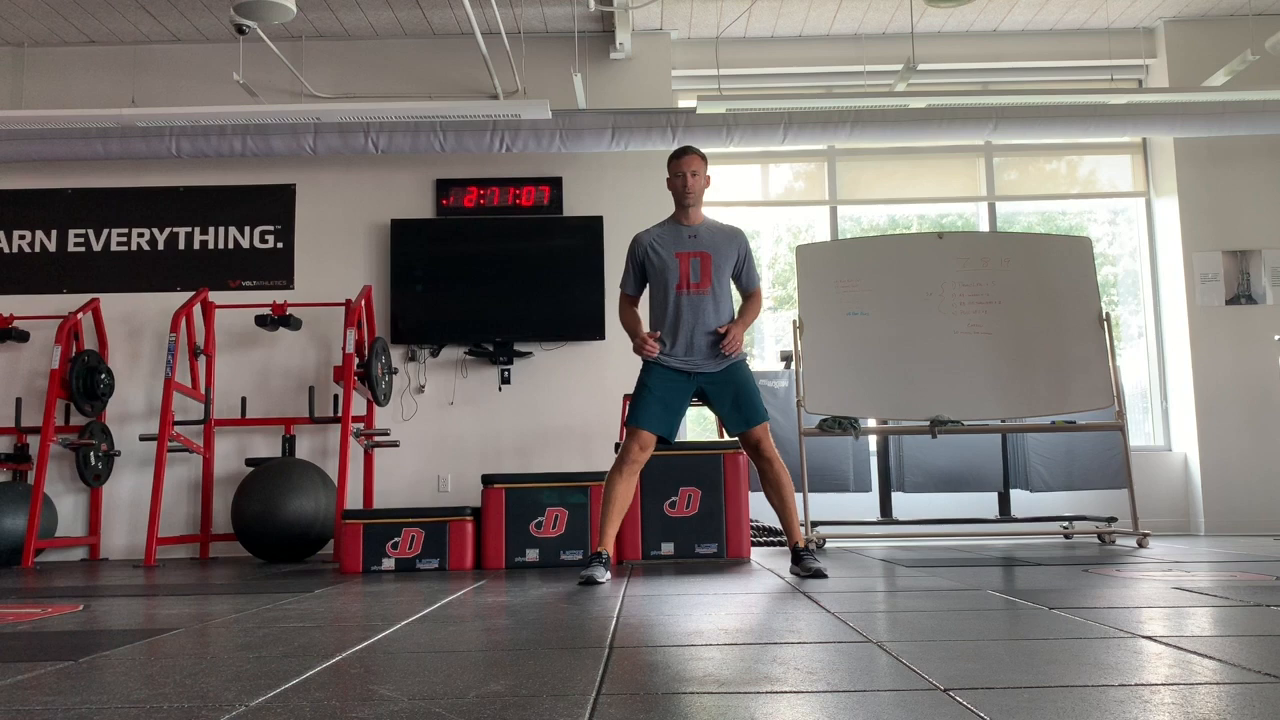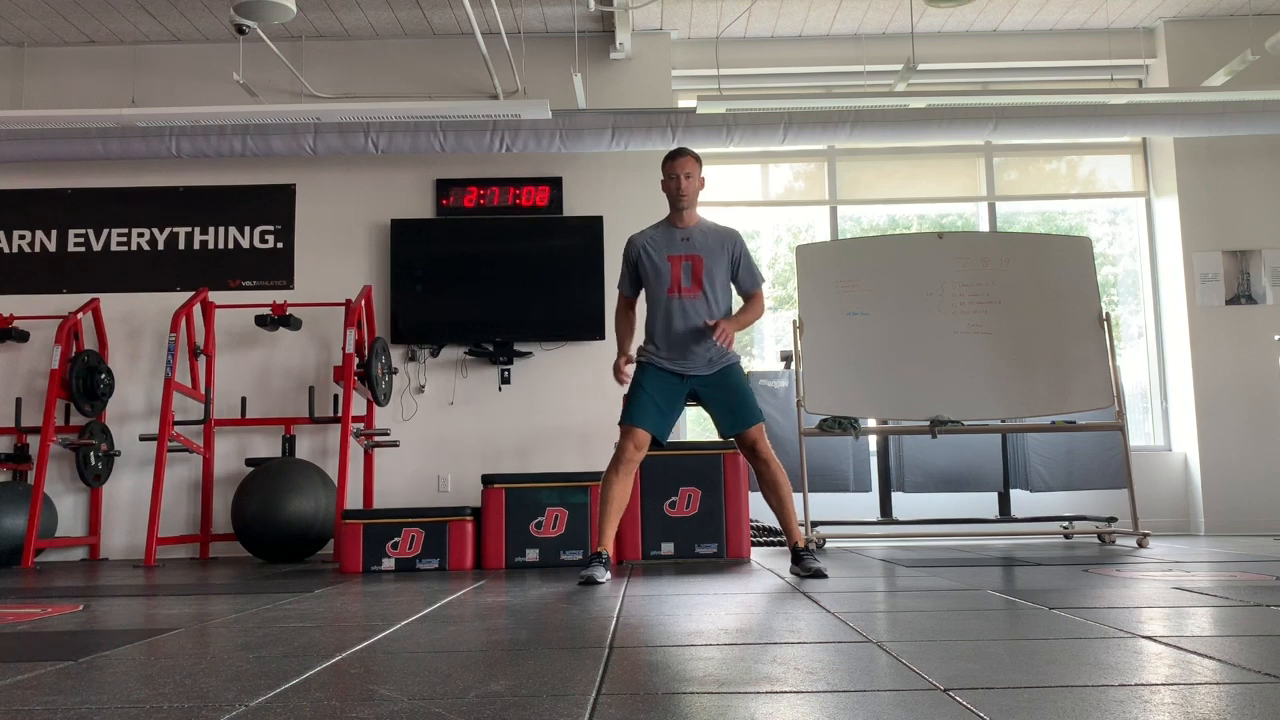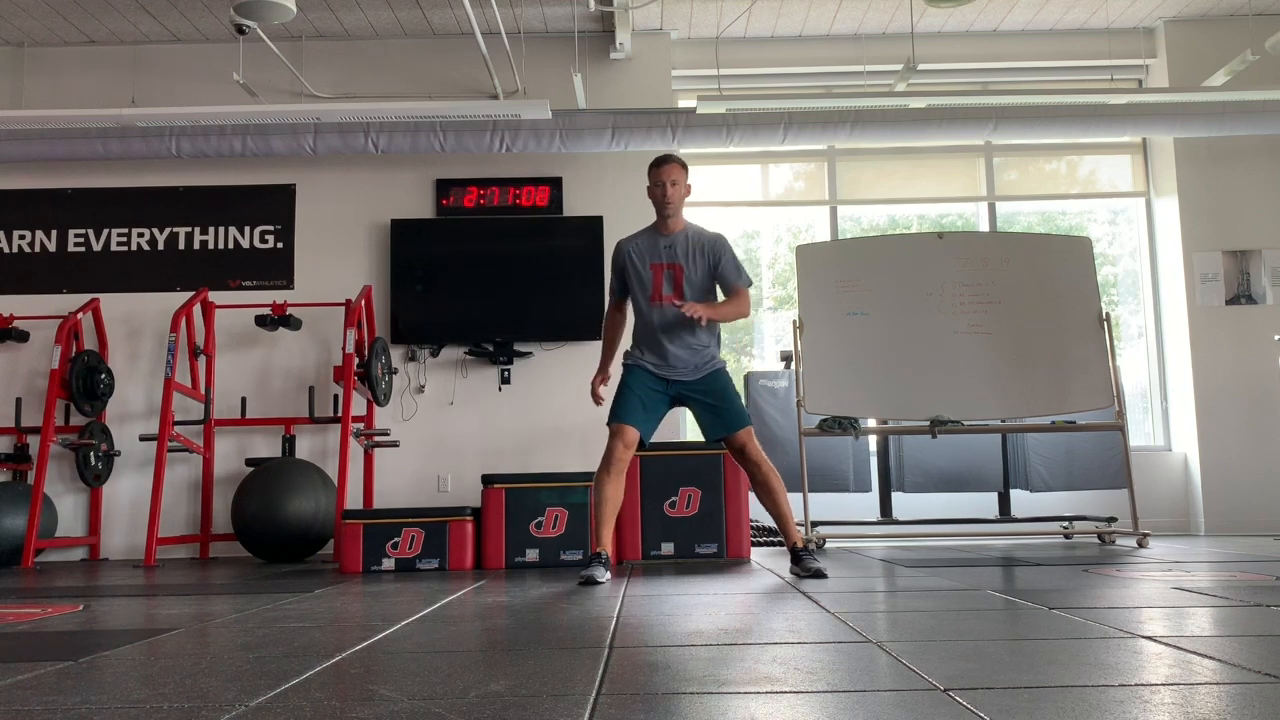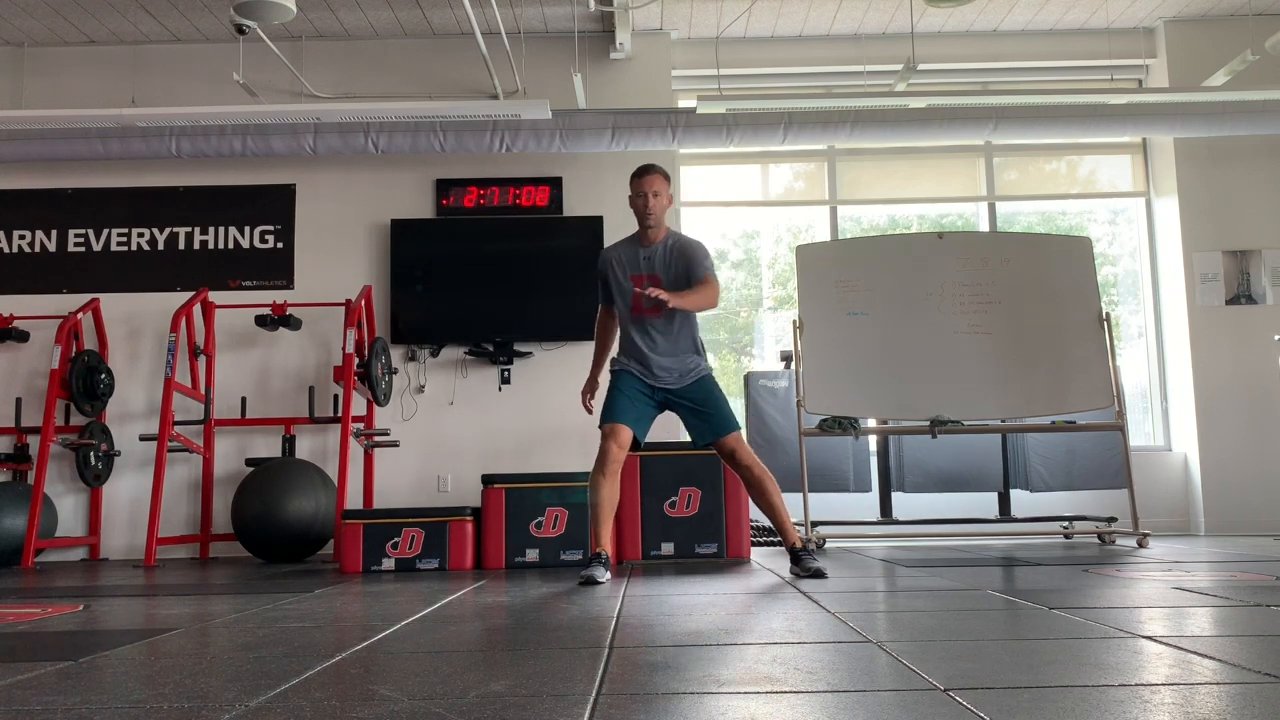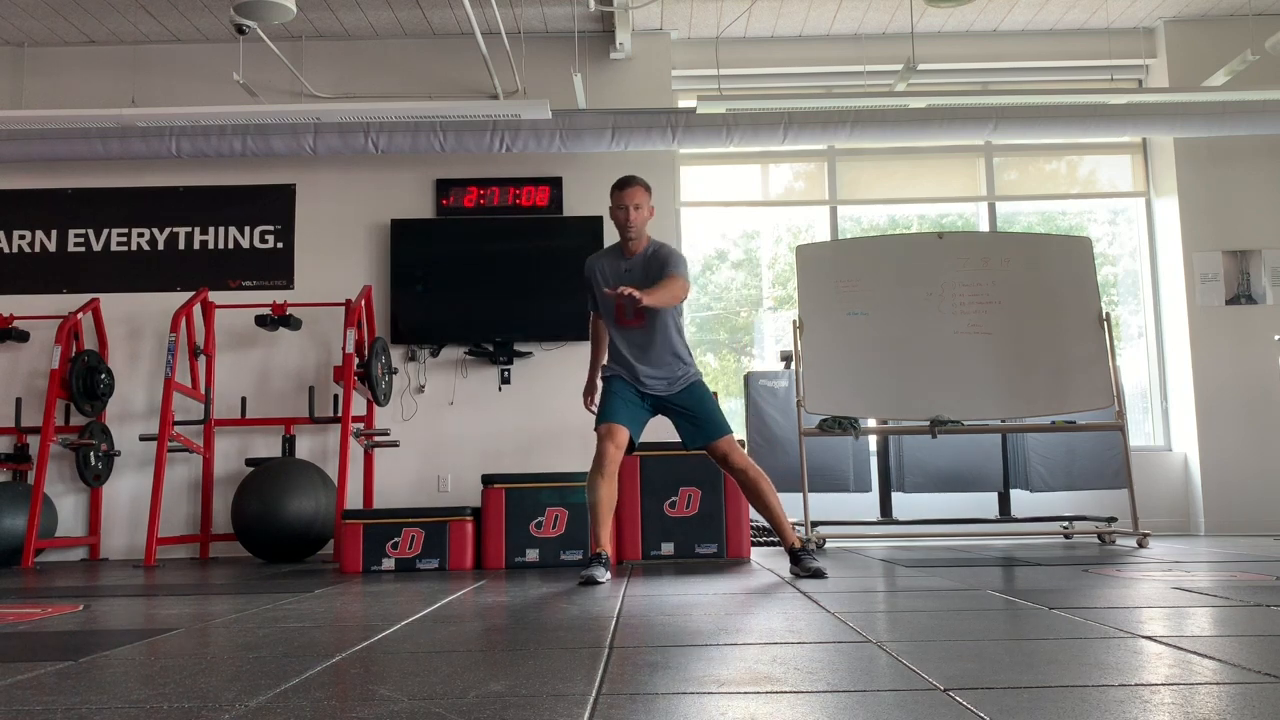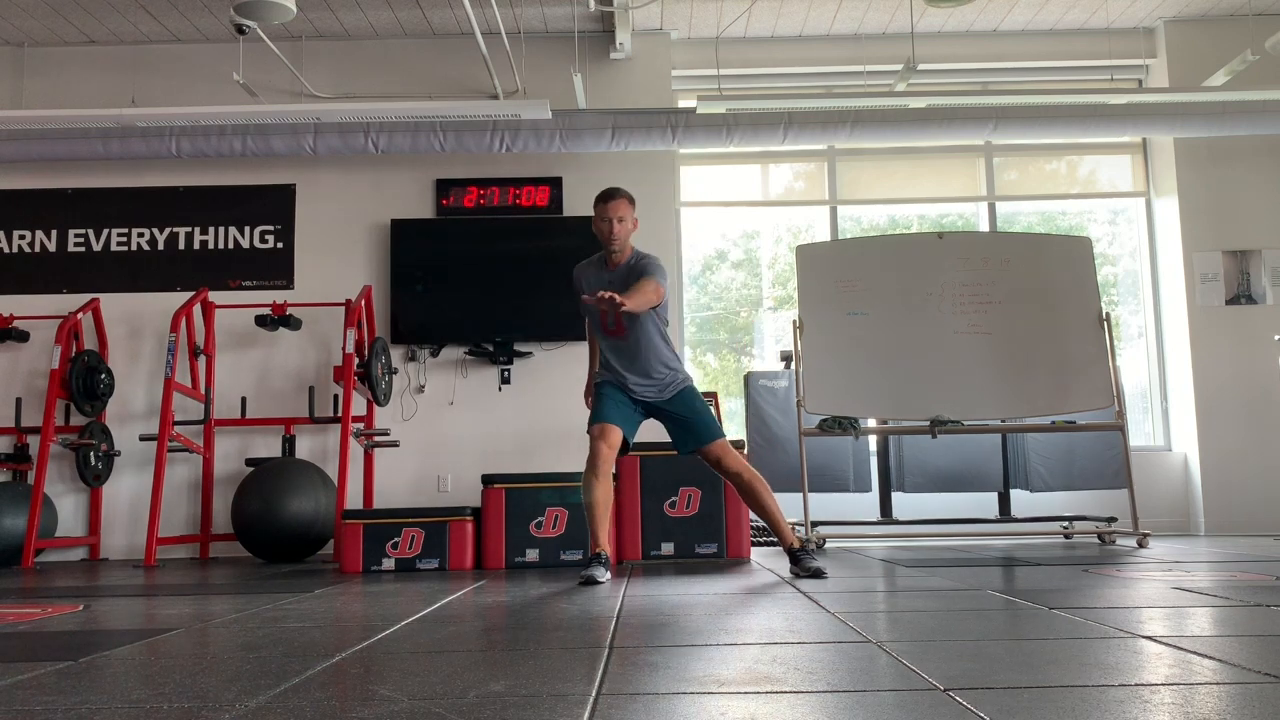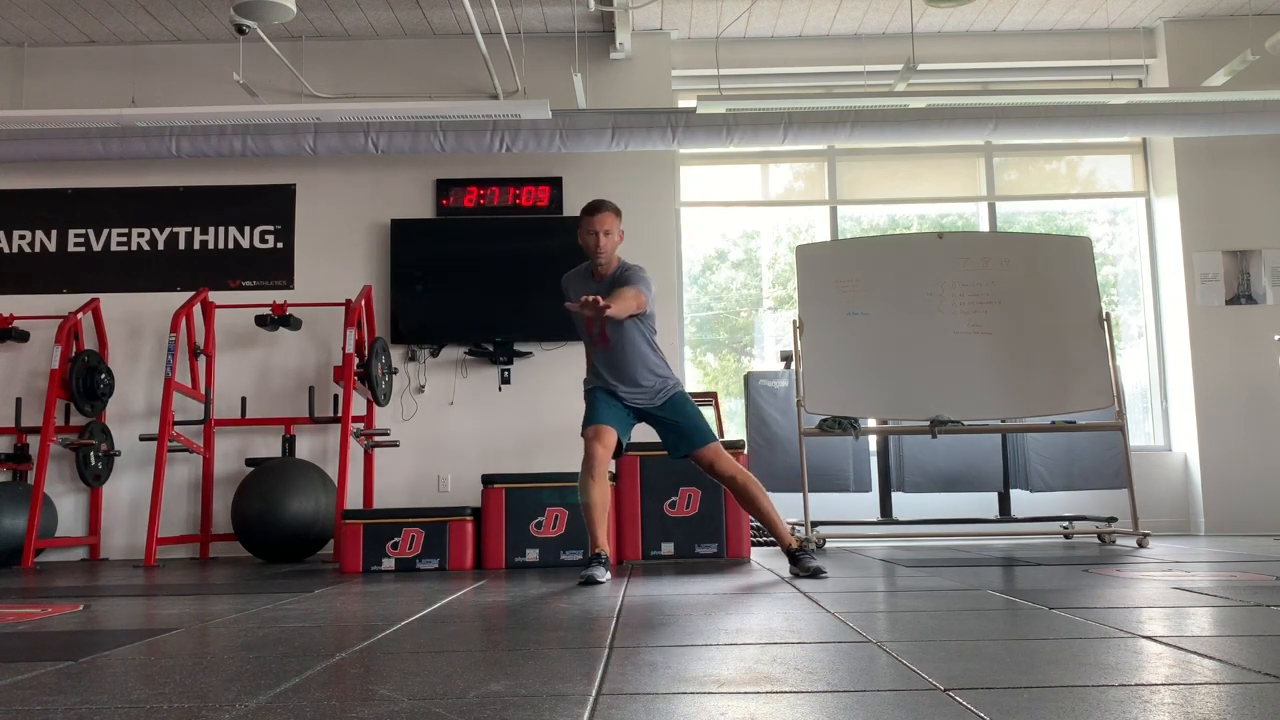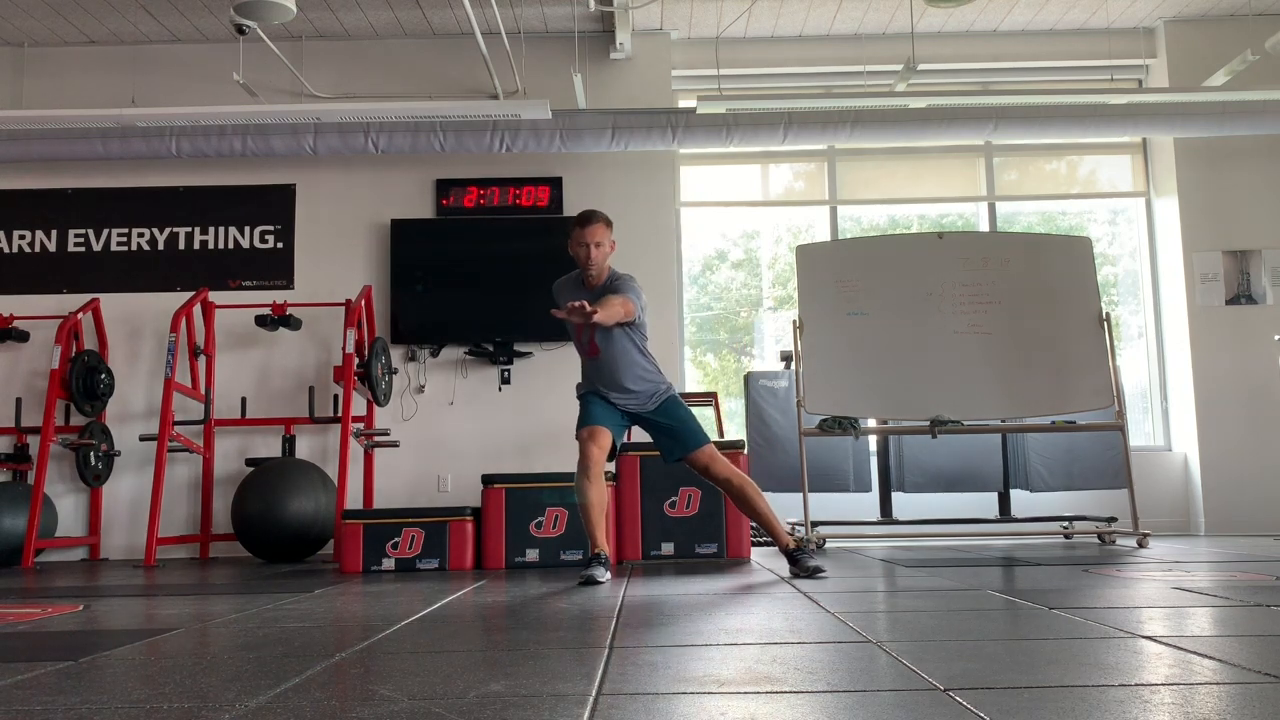
dt=0.2s
person 1, frame 1
left shoulder: (732, 238)
right shoulder: (646, 242)
left elbow: (753, 296)
right elbow: (627, 302)
left wrist: (739, 327)
right wrist: (638, 336)
left hip: (723, 362)
right hip: (666, 364)
left knee: (762, 446)
right knee: (634, 450)
left ankle: (799, 549)
right ankle: (602, 554)
person 1, frame 2
left shoulder: (727, 239)
right shoulder: (641, 243)
left elbow: (756, 302)
right elbow: (626, 304)
left wrist: (731, 324)
right wrist: (622, 352)
left hip: (718, 363)
right hip: (660, 365)
left knee: (759, 448)
right knee: (629, 450)
left ankle: (799, 548)
right ankle: (602, 555)
person 1, frame 3
left shoulder: (712, 244)
right shoulder: (627, 249)
left elbow: (742, 305)
right elbow: (617, 309)
left wrist: (703, 310)
right wrist: (604, 366)
left hip: (703, 367)
right hip: (646, 368)
left knee: (749, 450)
right knee: (618, 449)
left ankle: (798, 549)
right ankle: (600, 556)
person 1, frame 4
left shoulder: (689, 249)
right shoulder: (611, 257)
left elbow: (710, 296)
right elbow: (607, 315)
left wrist: (669, 297)
right wrist: (595, 373)
left hip: (689, 372)
right hip: (633, 374)
left knee: (740, 455)
right knee: (611, 448)
left ankle: (797, 549)
right ankle: (600, 556)
person 1, frame 5
left shoulder: (666, 257)
right shoulder: (595, 266)
left elbow: (677, 290)
left wrist: (643, 297)
right wrist: (593, 375)
left hip: (679, 378)
right hip: (624, 379)
left knee: (733, 457)
right knee: (608, 448)
left ankle: (795, 549)
right ankle: (600, 556)
person 1, frame 6
left shoulder: (648, 266)
right shoulder: (583, 273)
left elbow: (649, 293)
left wrist: (622, 301)
right wrist: (592, 377)
left hip: (668, 384)
right hip: (616, 384)
left knee: (727, 460)
right knee: (602, 448)
left ankle: (794, 549)
right ankle: (600, 556)
person 1, frame 7
left shoulder: (634, 277)
right shoulder: (571, 282)
left elbow: (628, 300)
left wrist: (605, 307)
right wrist: (592, 377)
left hip: (659, 390)
right hip: (608, 390)
left knee: (721, 464)
right knee: (596, 449)
left ankle: (793, 549)
right ankle: (600, 556)
person 1, frame 8
left shoulder: (625, 287)
right shoulder: (562, 289)
left elbow: (616, 308)
left wrist: (593, 313)
left hip: (652, 394)
right hip: (601, 394)
left knee: (716, 467)
right knee: (591, 449)
left ankle: (791, 549)
right ankle: (599, 557)
